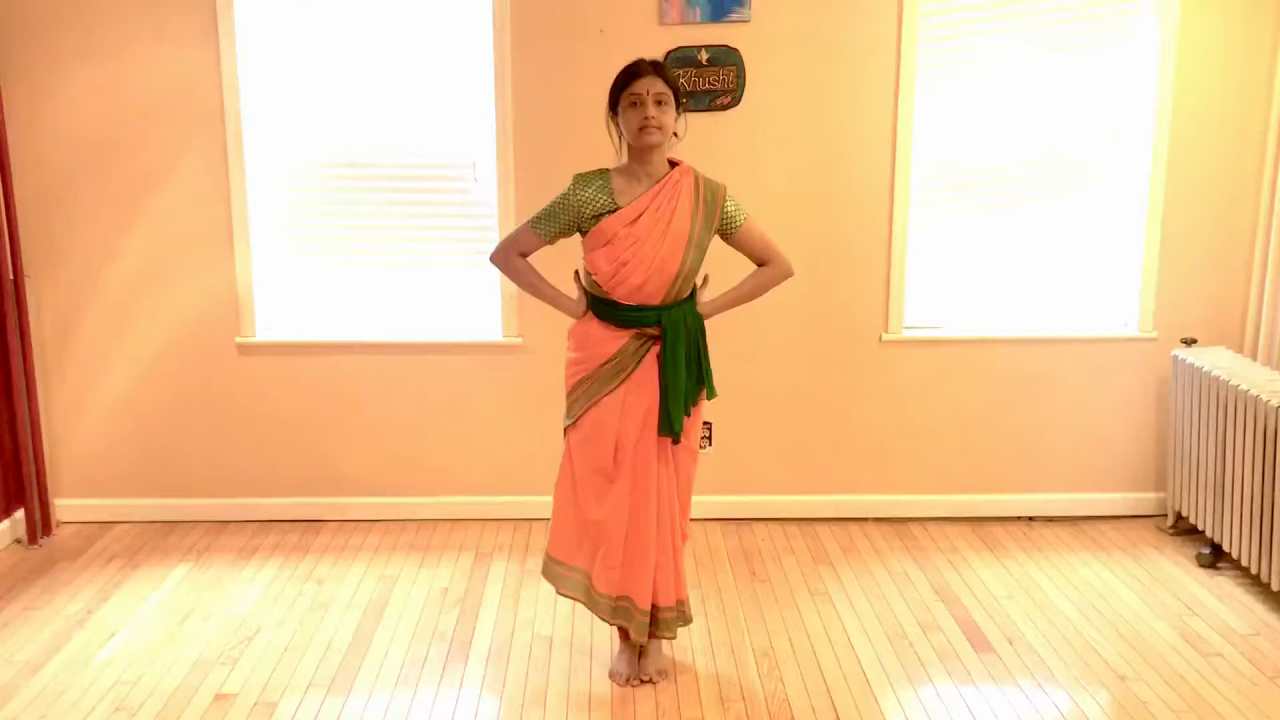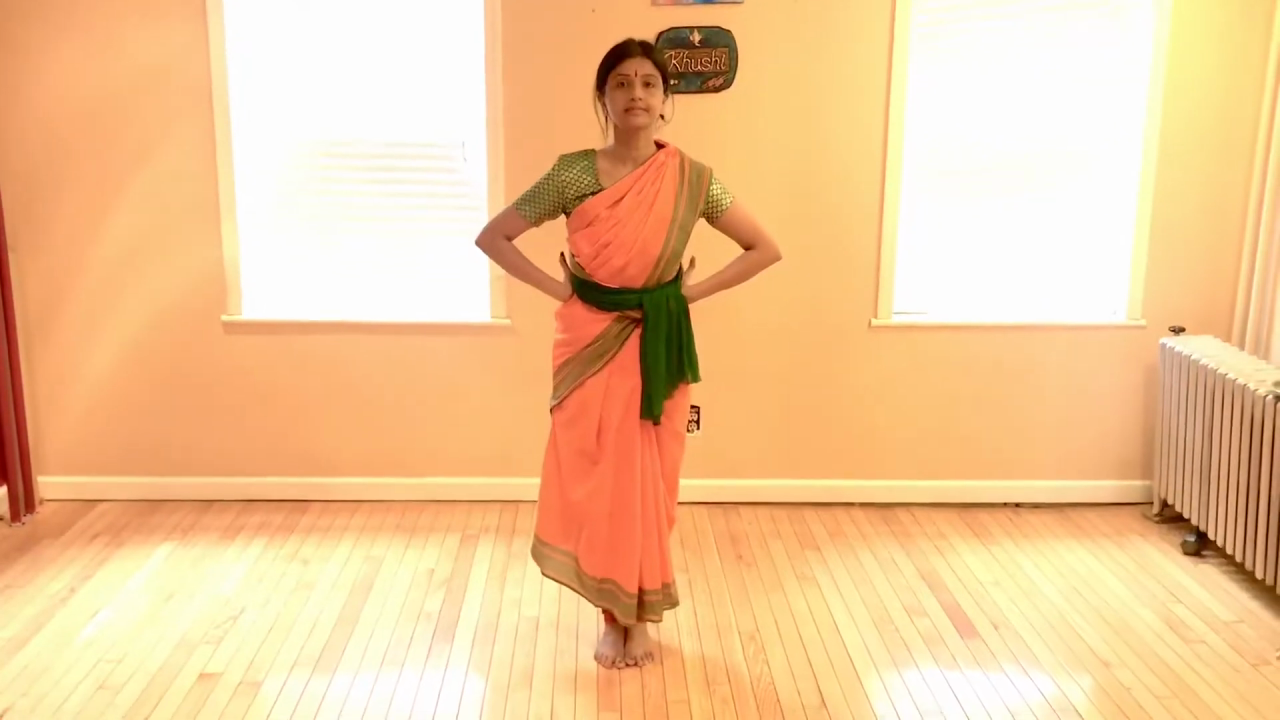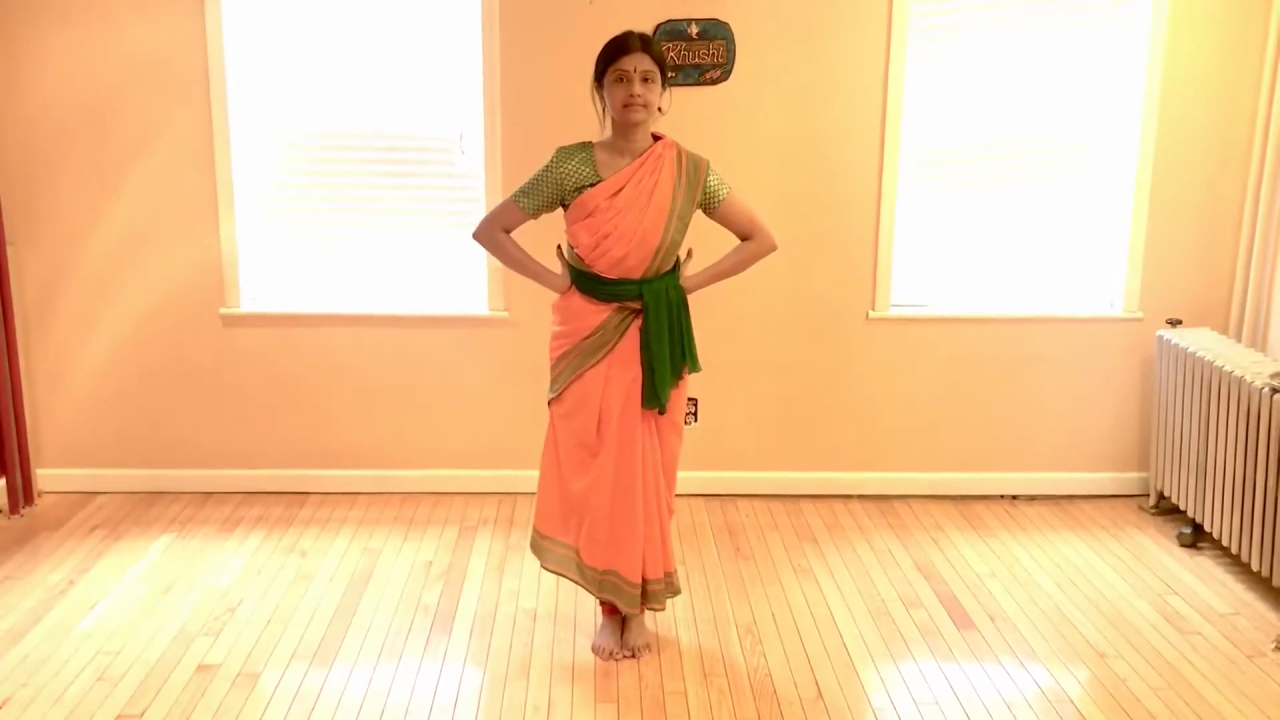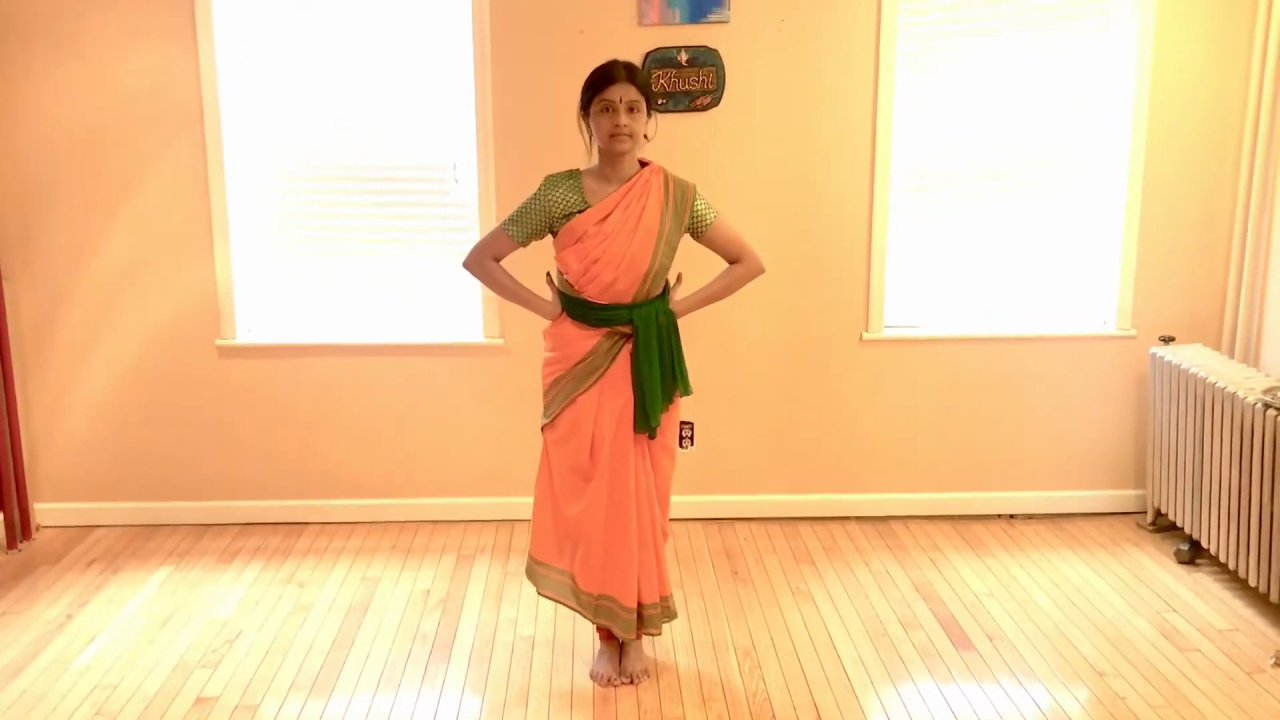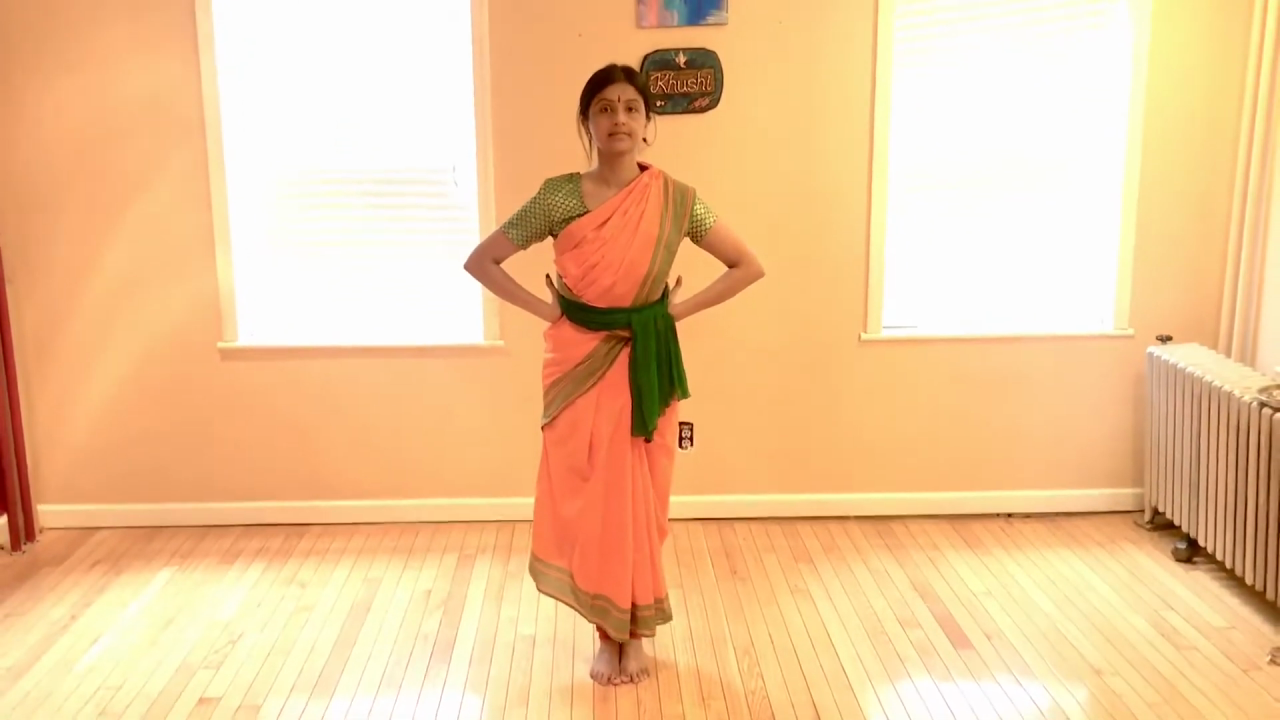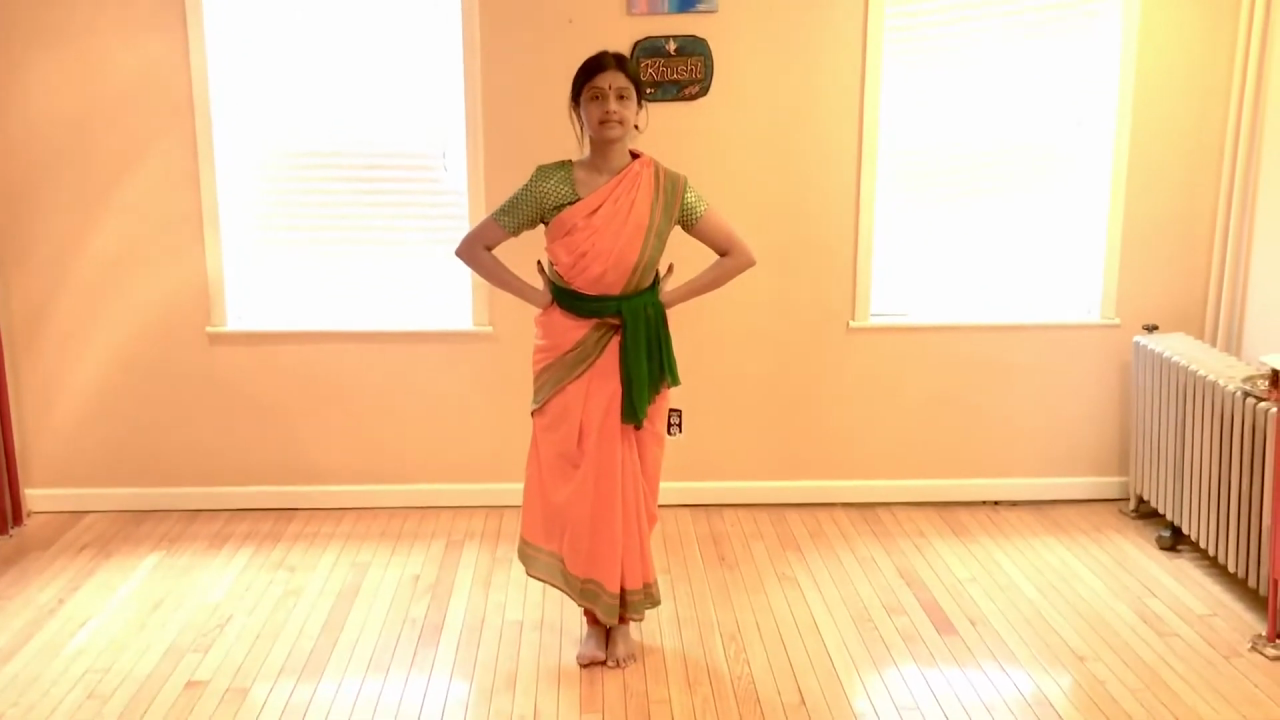
dt=0.7s
person 1, frame 1
left shoulder: (705, 196)
right shoulder: (588, 192)
left elbow: (777, 264)
right elbow: (506, 253)
left wrist: (708, 306)
right wrist: (572, 305)
left hip: (671, 363)
right hip: (604, 360)
left knee: (662, 495)
right knee: (609, 492)
left ankle: (654, 631)
right ankle: (625, 632)
person 1, frame 2
left shoulder: (691, 179)
right shoulder: (573, 173)
left elbow: (765, 248)
right elbow: (492, 236)
left wrist: (694, 290)
right wrist: (558, 288)
left hip: (656, 346)
right hip: (589, 343)
left knee: (648, 480)
right knee: (594, 479)
left ankle: (640, 615)
right ankle: (611, 615)
person 1, frame 3
left shoulder: (689, 171)
right shoulder: (571, 166)
left elbow: (761, 239)
right elbow: (489, 230)
left wrist: (692, 282)
right wrist: (555, 281)
left hip: (655, 337)
right hip: (588, 335)
left knee: (647, 471)
right knee: (594, 471)
left ankle: (638, 605)
right ankle: (608, 607)
person 1, frame 4
left shoulder: (676, 196)
right shoulder: (558, 193)
left elbow: (748, 262)
right elbow: (479, 258)
left wrist: (681, 305)
right wrist: (546, 307)
left hip: (646, 362)
right hip: (580, 360)
left knee: (641, 497)
right knee: (587, 496)
left ankle: (636, 631)
right ankle: (606, 634)
person 1, frame 5
left shoulder: (675, 200)
right shoulder: (558, 197)
left elbow: (748, 266)
right elbow: (480, 261)
left wrist: (679, 309)
right wrist: (546, 309)
left hip: (645, 365)
right hip: (579, 364)
left knee: (639, 498)
right knee: (589, 498)
left ankle: (636, 631)
right ankle: (606, 634)
person 1, frame 6
left shoulder: (667, 188)
right shoulder: (550, 184)
left elbow: (739, 254)
right elbow: (471, 247)
left wrist: (669, 296)
right wrist: (537, 296)
left hip: (635, 352)
right hip: (570, 350)
left knee: (629, 484)
right knee: (577, 484)
left ankle: (623, 616)
right ankle: (593, 617)
